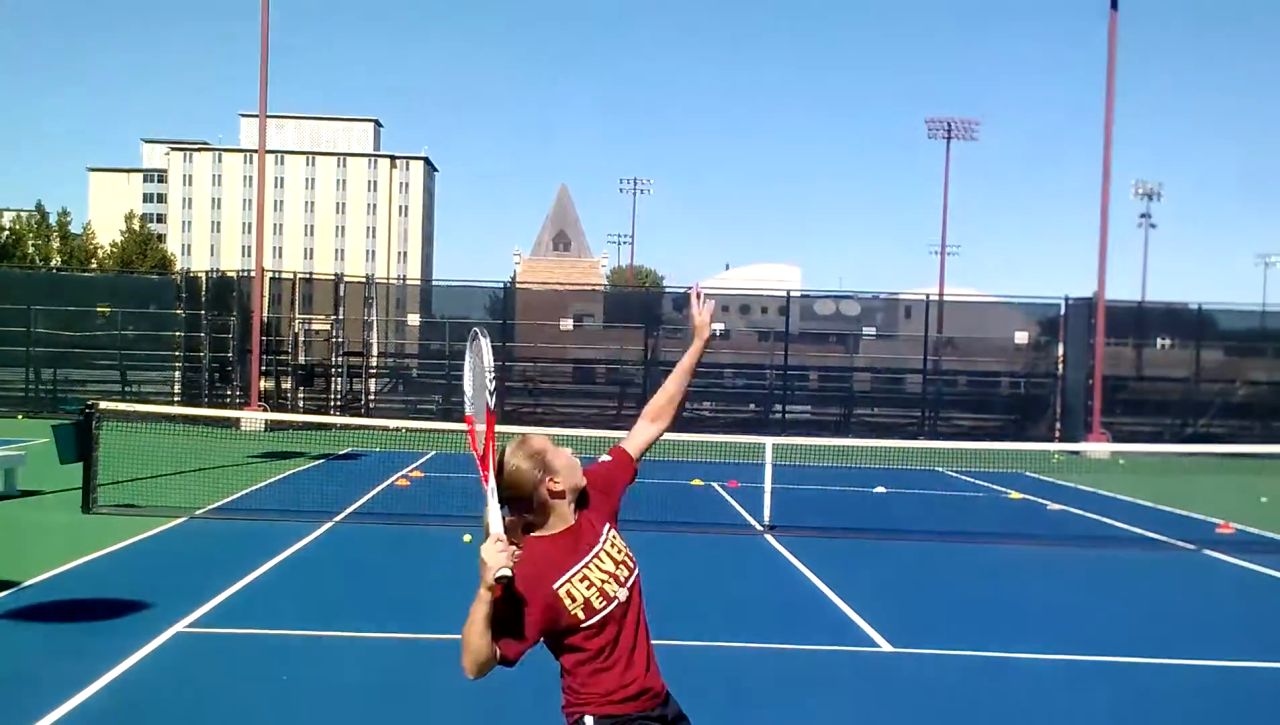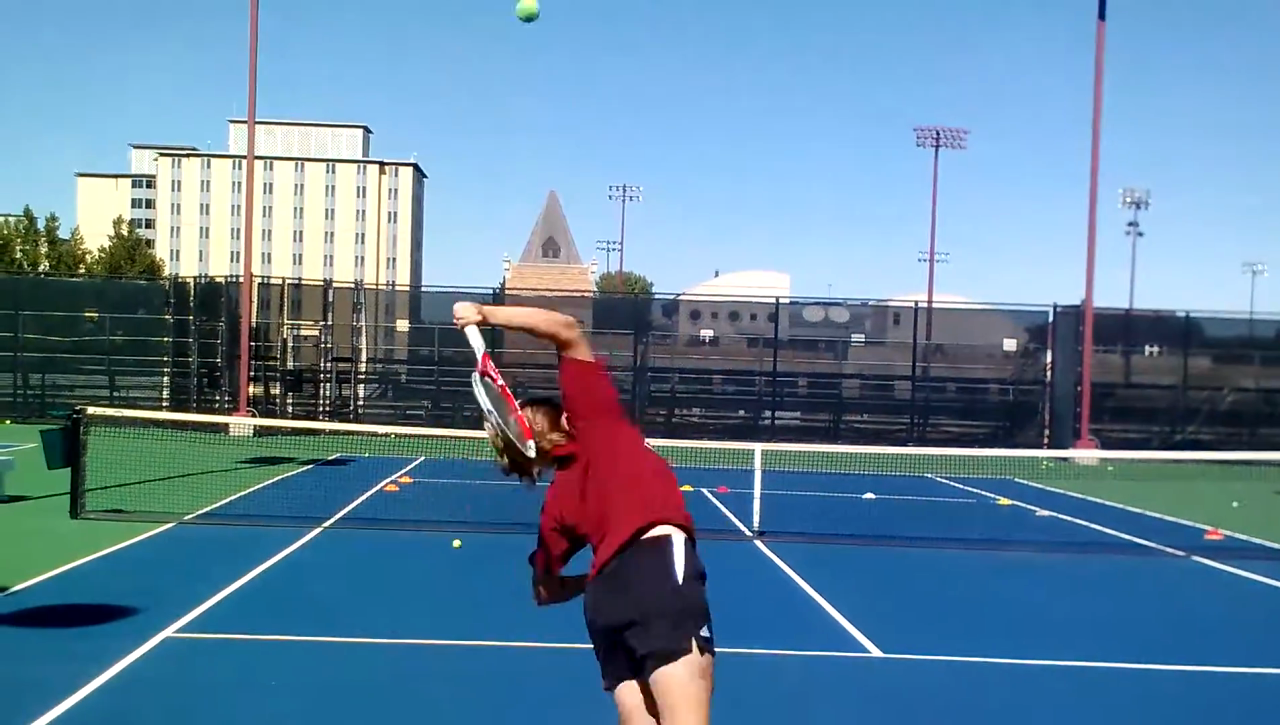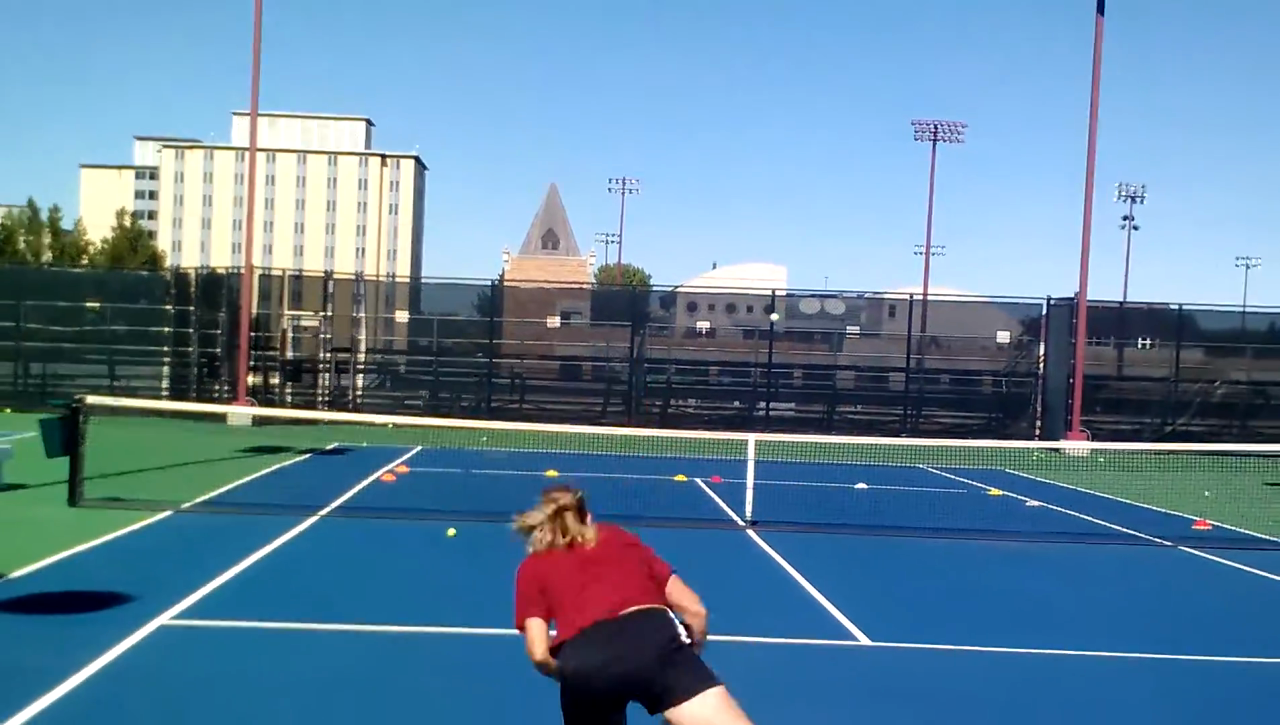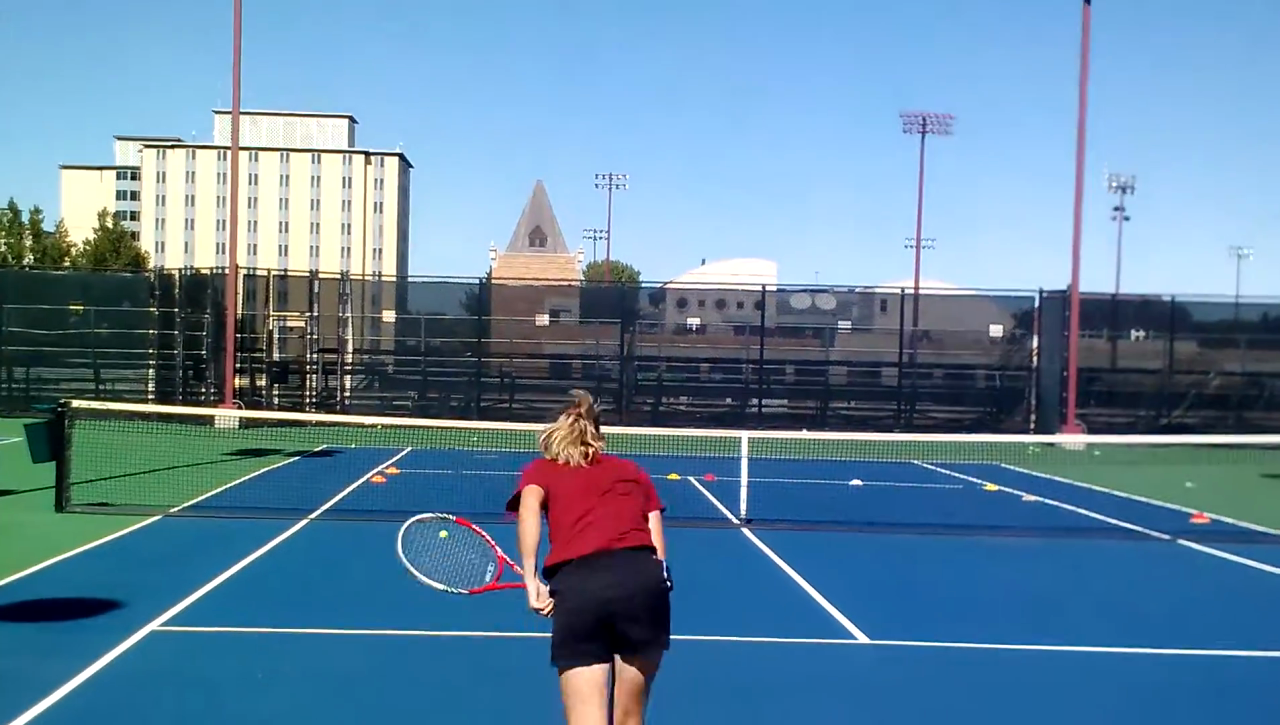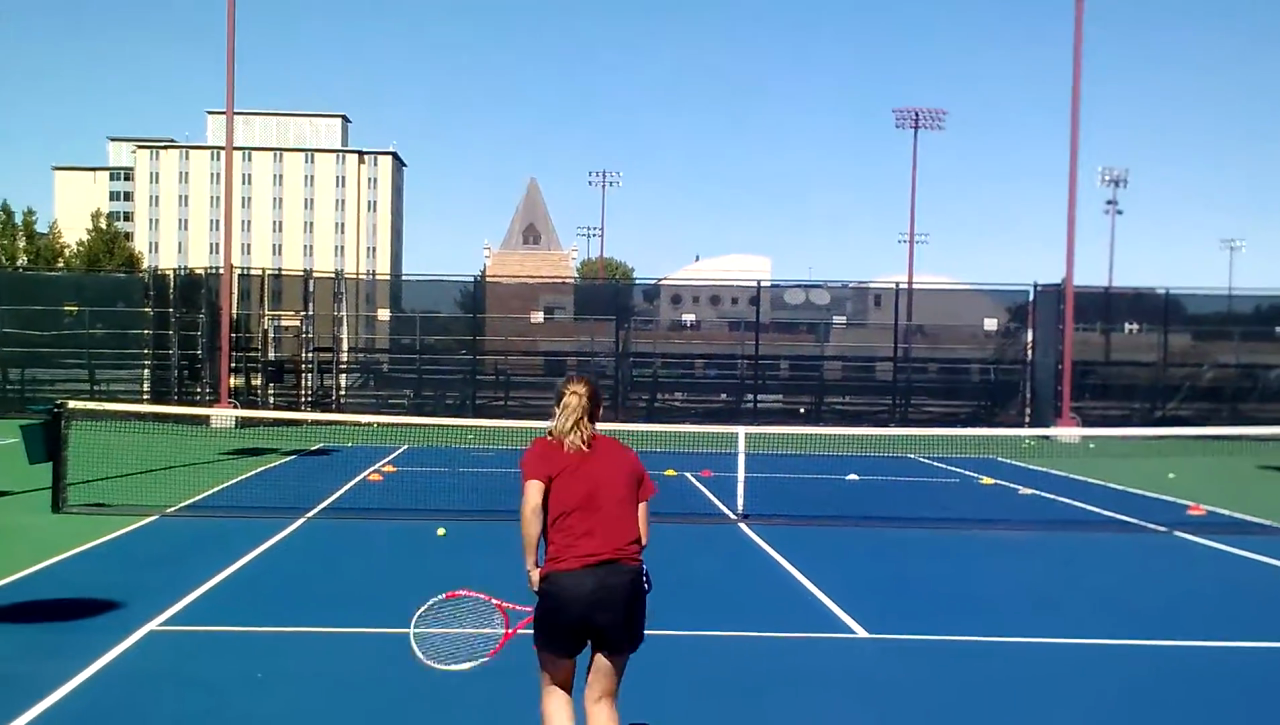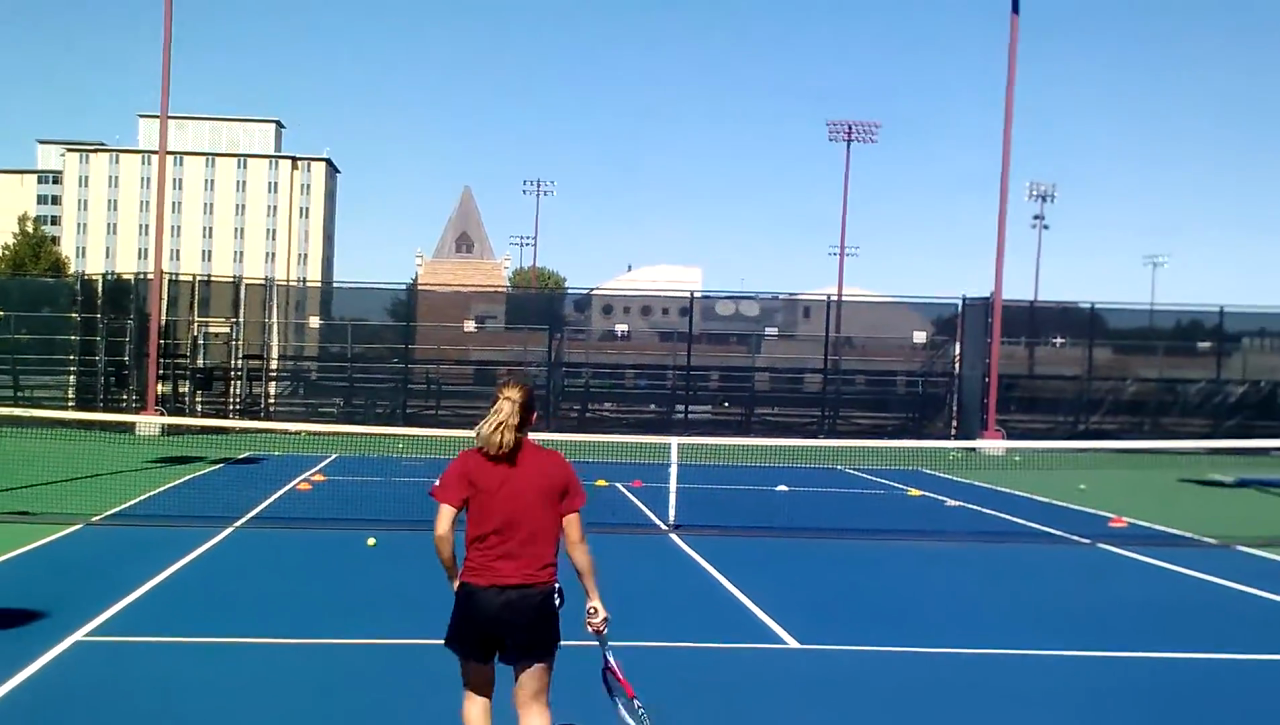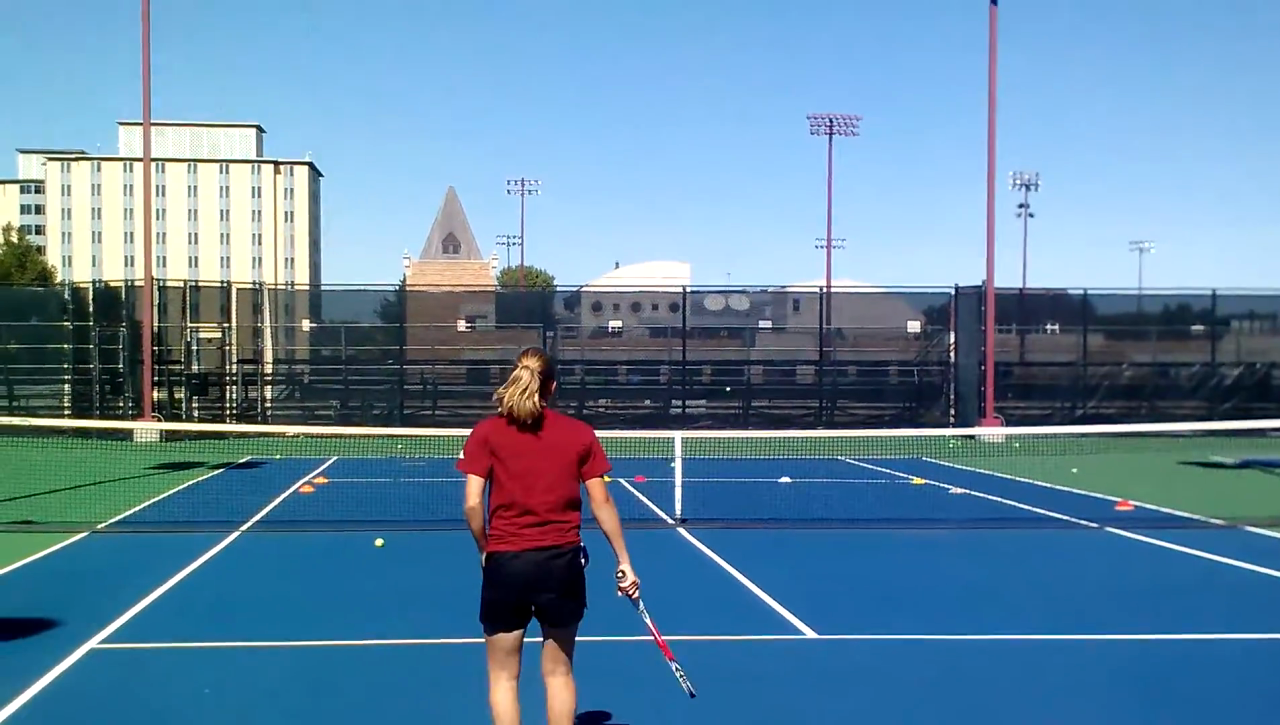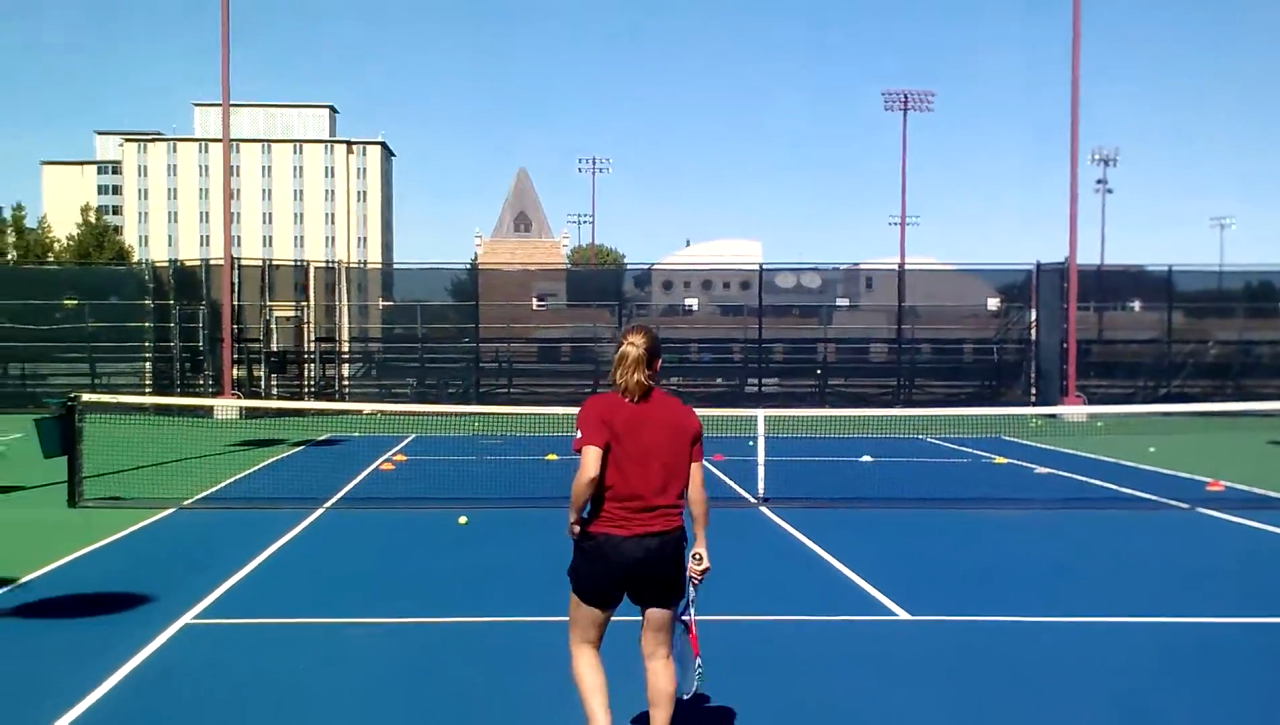
dt=0.3s
person 1, frame 1
left shoulder: (595, 497)
right shoulder: (527, 575)
left elbow: (650, 424)
right elbow: (475, 665)
left wrist: (698, 343)
right wrist: (489, 590)
person 1, frame 2
left shoulder: (556, 510)
right shoulder: (590, 422)
left elbow: (545, 592)
right elbow: (567, 330)
right wrist: (487, 313)
left hip: (605, 601)
person 1, frame 3
left shoulder: (532, 570)
right shoulder: (623, 541)
left elbow: (539, 653)
right elbow: (691, 609)
left wrist: (567, 675)
right wrist: (690, 649)
left hip: (589, 657)
person 1, frame 4
left shoulder: (541, 471)
right shoulder: (634, 472)
left elbow: (530, 505)
right elbow: (657, 545)
left wrist: (531, 578)
left hip: (578, 585)
right hip: (644, 577)
person 1, frame 5
left shoulder: (543, 451)
right shoulder: (628, 457)
left elbow: (531, 507)
right elbow: (641, 534)
left wrist: (532, 566)
left hip: (564, 581)
right hip: (624, 581)
left knee: (556, 690)
person 1, frame 6
left shoulder: (467, 464)
right shoulder: (559, 467)
left elbow: (442, 531)
right elbow: (576, 542)
left wrist: (455, 578)
right wrist: (594, 597)
left hip: (478, 596)
right hip: (536, 597)
left knee: (477, 692)
person 1, frame 7
left shoulder: (486, 431)
right shoulder: (580, 433)
left elbow: (472, 504)
right elbow: (602, 502)
left wrist: (485, 546)
right wrist: (624, 561)
left hip: (507, 562)
right hip: (562, 560)
left knee: (504, 676)
right knee: (558, 669)
person 1, frame 8
left shoulder: (599, 407)
right shoulder: (686, 414)
left elbow: (589, 473)
right elbow: (696, 488)
left wrist: (575, 516)
right wrist: (700, 544)
left hip: (606, 542)
right hip: (666, 545)
left knee: (583, 646)
right knee: (658, 653)
